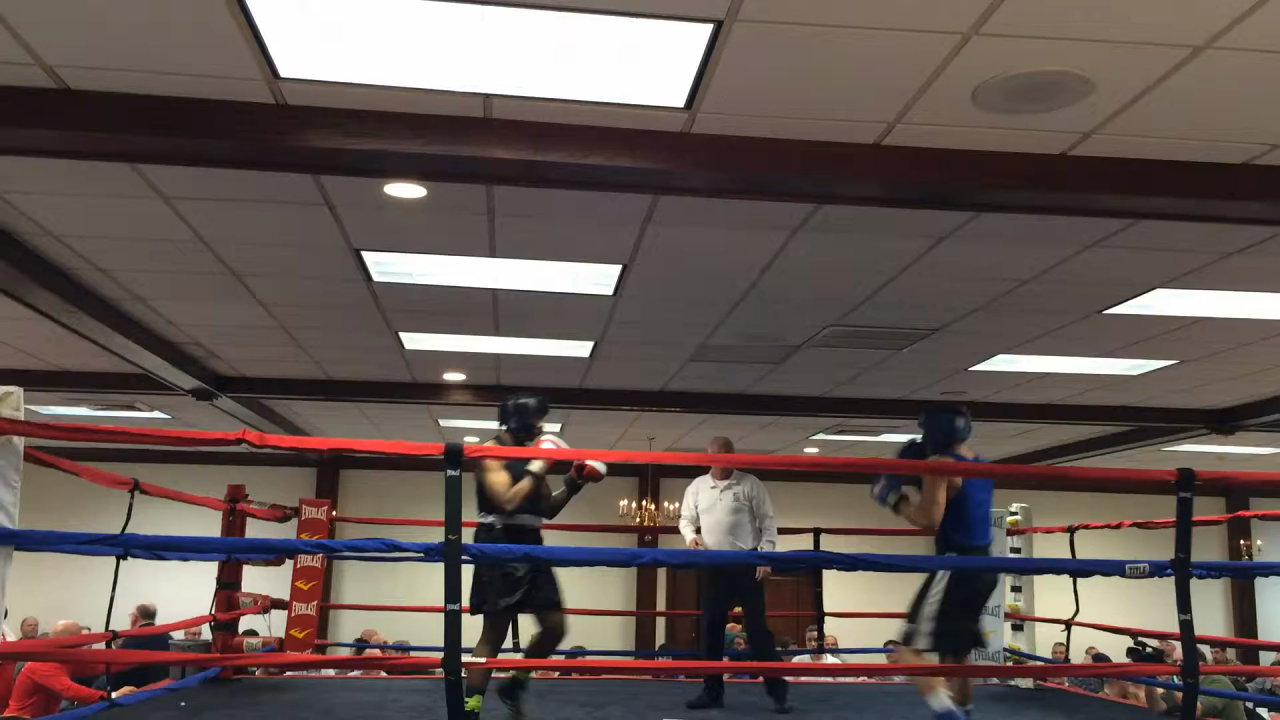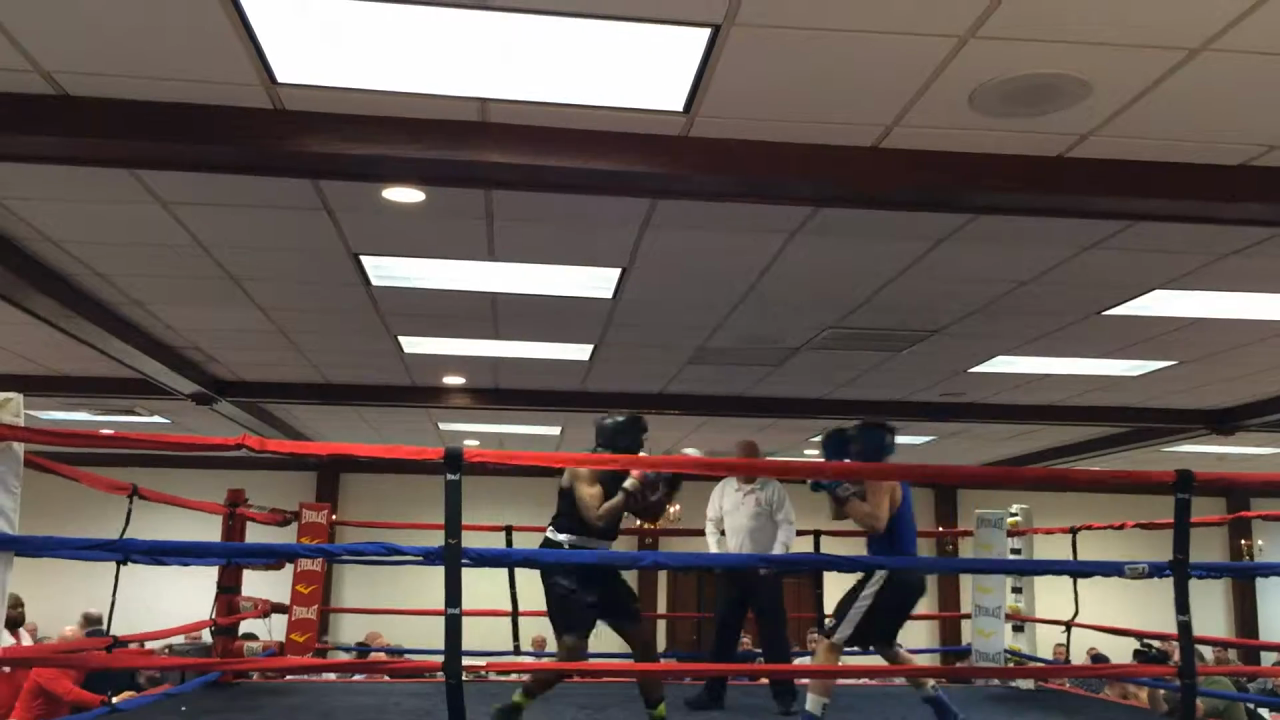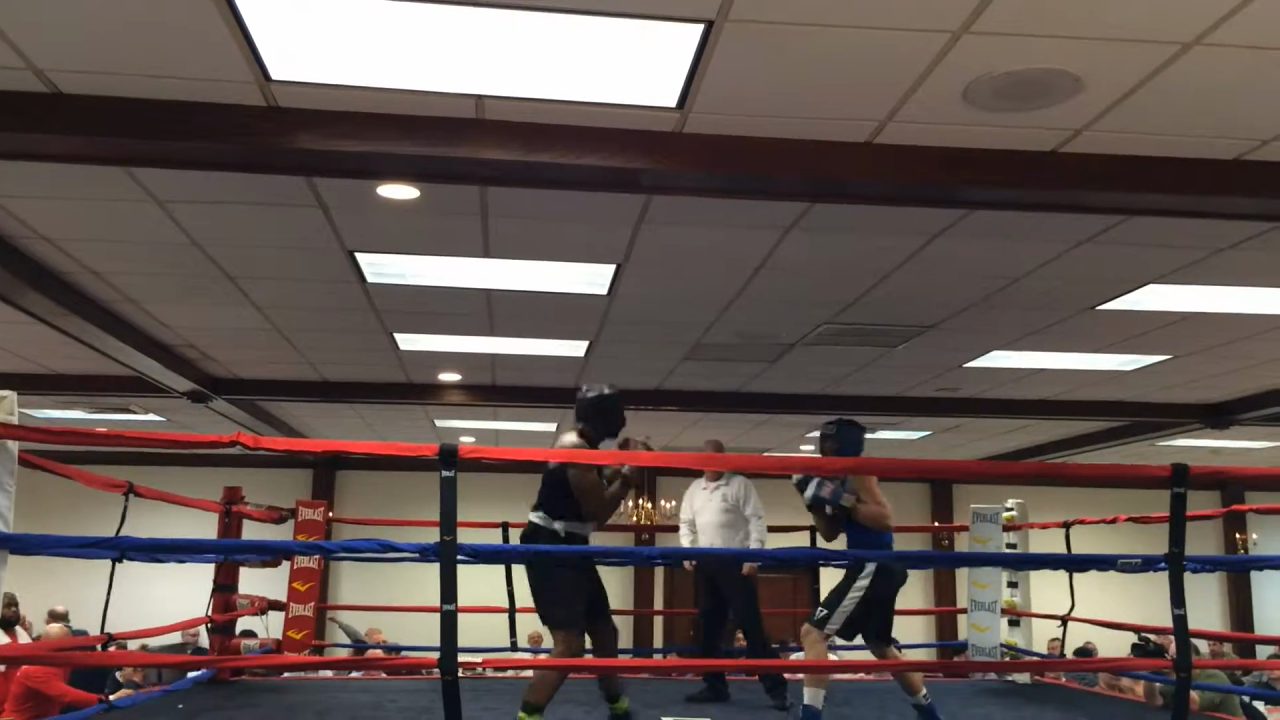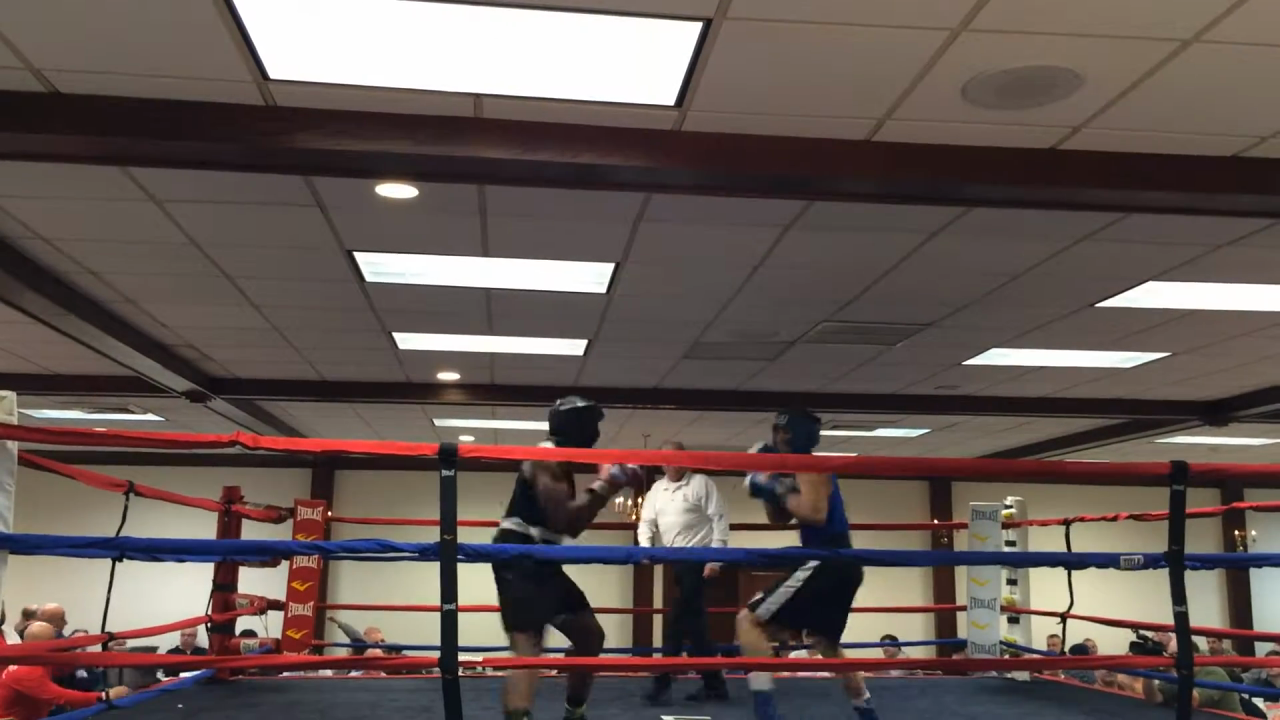
dt=0.4s
person 1, frame 1
left shoulder: (530, 451)
left elbow: (548, 508)
right elbow: (508, 502)
left wrist: (575, 481)
right wrist: (537, 466)
left hip: (530, 545)
right hip: (499, 545)
left knee: (555, 627)
right knee: (494, 633)
left ankle: (513, 685)
person 1, frame 2
left shoulder: (616, 472)
right shoulder: (586, 468)
left elbow: (650, 514)
right elbow: (598, 519)
left wrist: (673, 479)
right wrist: (634, 483)
left hip: (595, 564)
right hip: (565, 562)
left knee: (643, 642)
right knee: (572, 655)
person 1, frame 3
left shoulder: (584, 448)
right shoulder: (575, 447)
right elbow: (600, 513)
left wrist: (622, 473)
right wrist: (628, 472)
left hip: (570, 549)
right hip: (550, 549)
left knee: (605, 636)
right knee: (570, 649)
person 1, frame 4
left shoulder: (562, 462)
right shoulder: (550, 457)
left elbow: (572, 524)
right elbow: (565, 522)
left wrist: (619, 486)
right wrist: (600, 487)
left hip: (540, 559)
right hip: (518, 556)
left knee: (591, 635)
right knee: (528, 651)
person 2, frame 1
left shoulder: (942, 465)
right shoulder: (977, 466)
left elbow: (930, 520)
left wrist: (895, 496)
right wrist: (916, 480)
left hip: (955, 568)
right hip: (980, 567)
left knee: (911, 655)
right knee: (953, 652)
person 2, frame 2
left shoulder: (882, 479)
right shoulder: (870, 479)
left elbow: (875, 523)
right elbow: (838, 513)
left wrist: (841, 489)
left hip: (891, 573)
right hip: (902, 574)
left knee: (830, 645)
right knee: (884, 645)
person 2, frame 3
left shoulder: (859, 474)
right shoulder: (841, 477)
left elbow: (884, 519)
right elbow: (829, 534)
left wrist: (840, 499)
right wrist: (816, 503)
left hip: (874, 568)
right hip: (874, 569)
left knee: (813, 633)
right knee: (882, 647)
person 2, frame 4
left shoulder: (810, 471)
right shoulder: (803, 470)
left elbow: (815, 514)
right elbow: (778, 517)
left wrist: (778, 489)
right wrist: (767, 483)
left hip: (824, 563)
right hip: (844, 564)
left knee: (749, 620)
right knee: (827, 646)
person 3, frame 1
left shoulder: (750, 484)
right shoulder: (697, 487)
left elbow: (767, 522)
right elbow: (686, 519)
right wrist: (690, 536)
left hip: (746, 564)
right hip: (712, 565)
left knee: (757, 626)
right knee: (710, 627)
left ankle: (777, 690)
right ankle: (712, 691)
person 3, frame 2
left shoulder: (773, 488)
right shoulder: (723, 488)
left elbow: (787, 526)
right elbow: (712, 524)
left wrist: (776, 557)
right wrist: (715, 553)
left hip: (764, 569)
right hip: (732, 568)
left knee: (773, 631)
right knee: (724, 627)
left ankle: (785, 695)
right ankle: (713, 691)
person 3, frame 3
left shoulder: (740, 485)
right shoulder: (693, 490)
left elbow: (757, 521)
right elbow: (686, 524)
right wrist: (688, 551)
left hip: (736, 562)
right hip: (706, 564)
left knee: (750, 623)
right knee: (707, 625)
left ankle: (776, 687)
right ankle: (715, 684)
person 3, frame 4
left shoulder: (701, 483)
right shoulder: (656, 490)
left elbow: (719, 520)
right elbow: (646, 523)
right wrist: (645, 548)
left hip: (699, 559)
right hip: (676, 562)
left knee: (679, 617)
right knee: (693, 622)
left ankle: (661, 684)
right ankle: (713, 683)
